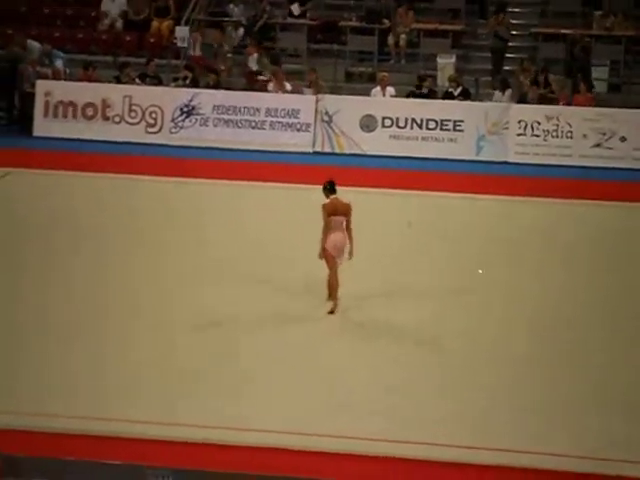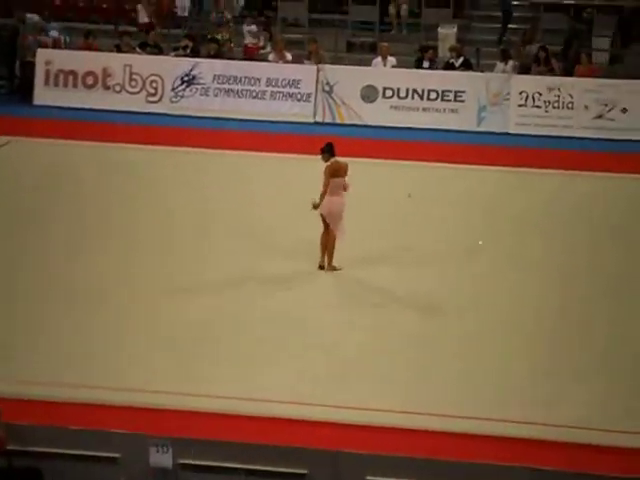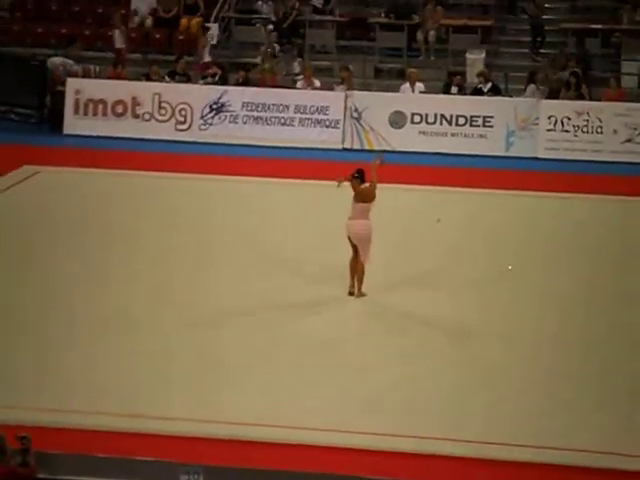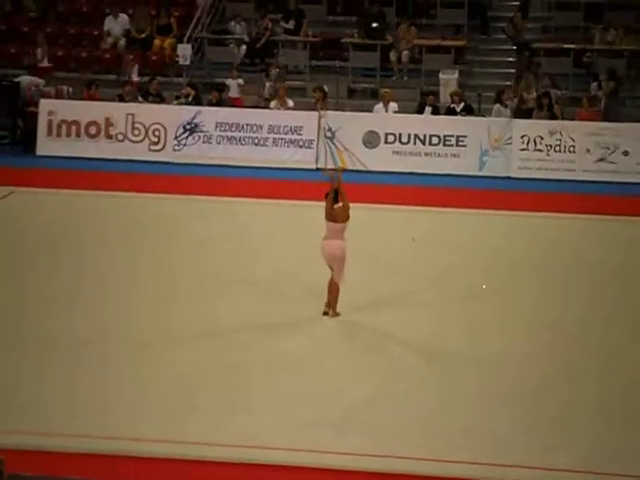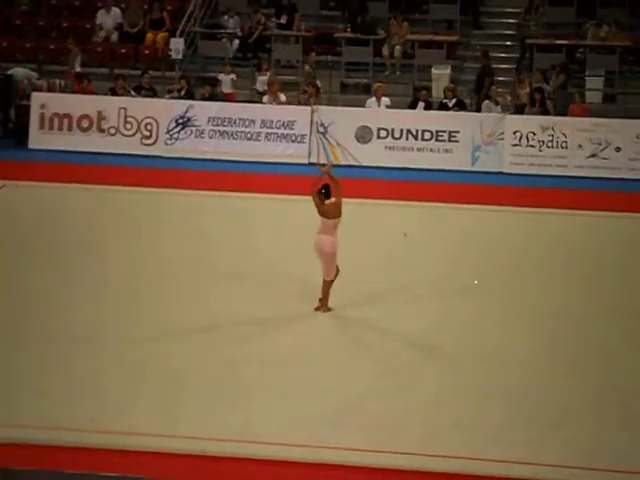
dt=0.7s
person 1, frame 1
left shoulder: (326, 206)
right shoulder: (347, 206)
left elbow: (326, 227)
right elbow: (348, 227)
left wrist: (322, 247)
right wrist: (351, 246)
left hip: (330, 239)
right hip: (341, 238)
left knee: (333, 271)
right knee: (333, 269)
left ankle: (334, 302)
right ankle: (331, 295)
person 1, frame 2
left shoulder: (329, 168)
right shoulder: (345, 165)
left elbow: (326, 187)
left wrist: (319, 202)
left hip: (328, 201)
right hip: (338, 202)
left knee: (326, 230)
right knee: (333, 233)
left ankle: (322, 260)
right ankle: (329, 264)
person 1, frame 3
left shoulder: (359, 192)
right shoulder: (372, 189)
left elbow: (350, 180)
right elbow: (373, 173)
left wrist: (343, 179)
right wrist: (377, 163)
left hip: (352, 225)
right hip: (364, 226)
left knee: (355, 255)
right knee: (361, 259)
left ankle: (352, 285)
right ankle: (359, 290)
person 1, frame 4
left shoulder: (329, 212)
right shoulder: (345, 209)
left elbow: (331, 194)
right elbow: (342, 192)
left wrist: (332, 179)
right wrist: (339, 177)
left hip: (326, 245)
right hip: (338, 246)
left knee: (334, 276)
right knee: (336, 279)
left ankle: (328, 305)
right ankle: (333, 310)
person 1, frame 5
left shoulder: (320, 207)
right shoulder: (338, 204)
left elbow: (312, 192)
right elbow: (338, 186)
left wrist: (321, 175)
right wrist: (329, 173)
left hip: (320, 240)
right hip: (329, 242)
left knee: (333, 271)
right knee: (328, 275)
left ankle: (323, 300)
right ankle: (324, 304)
